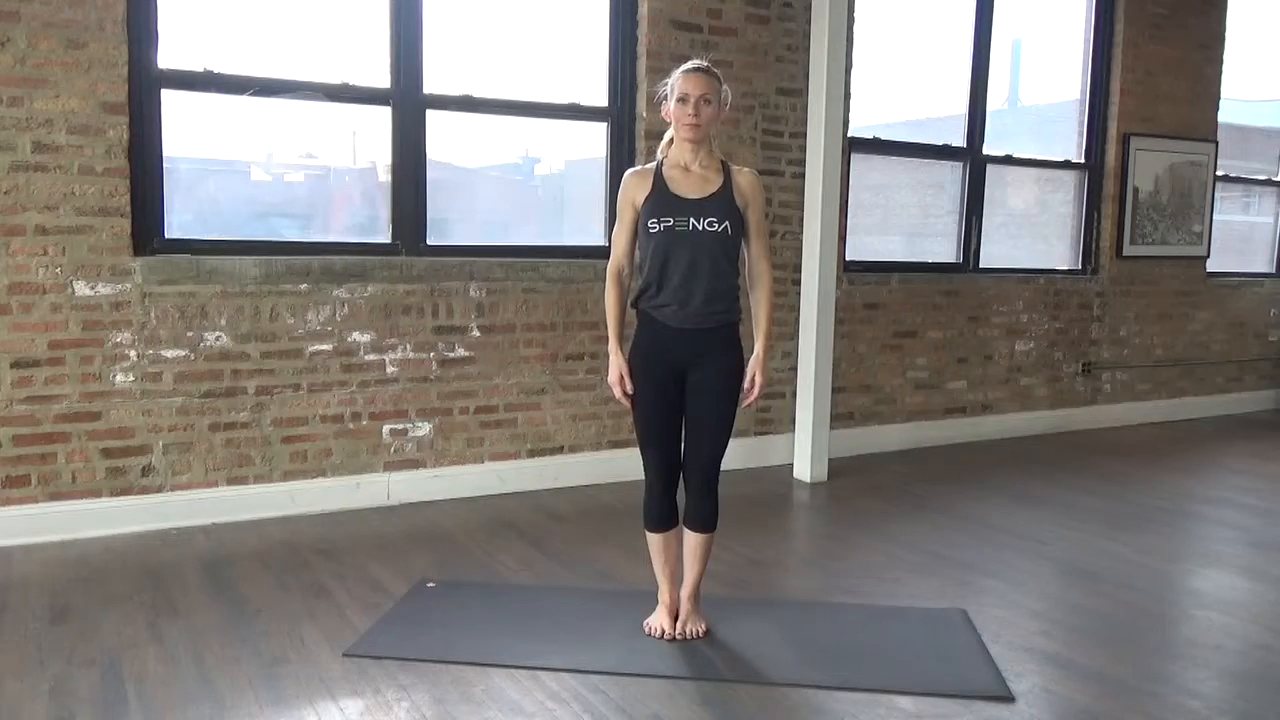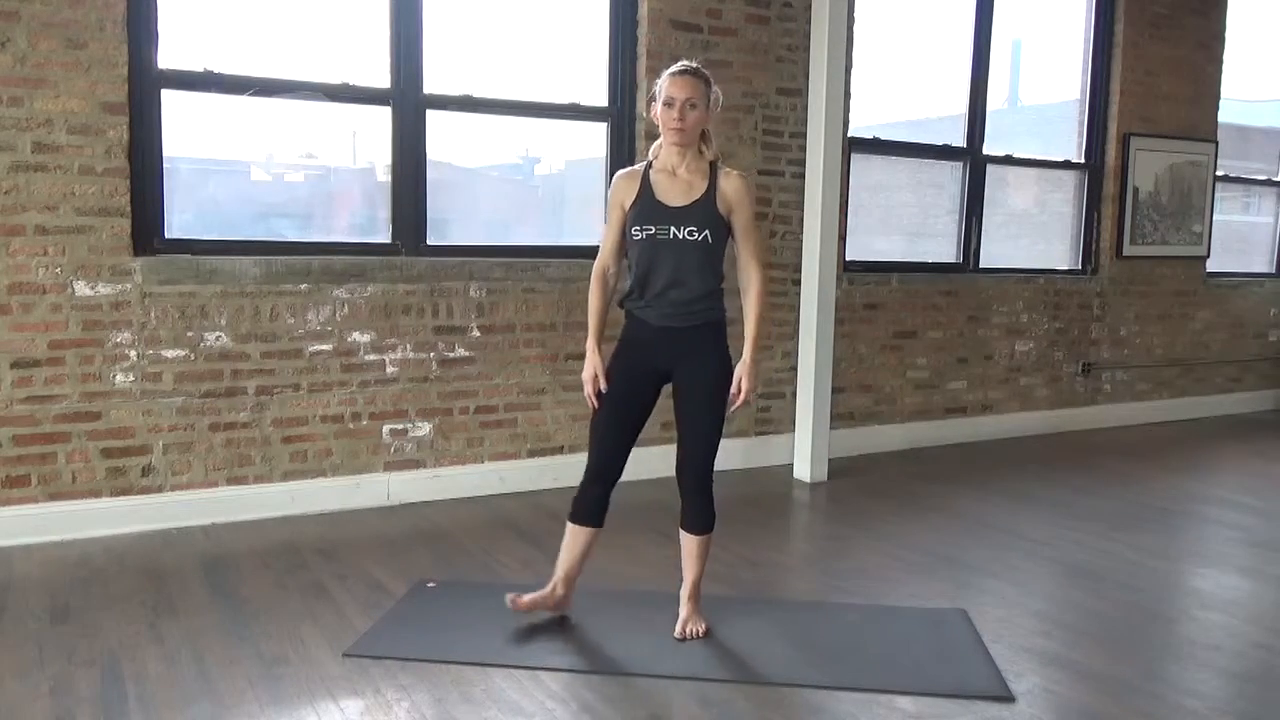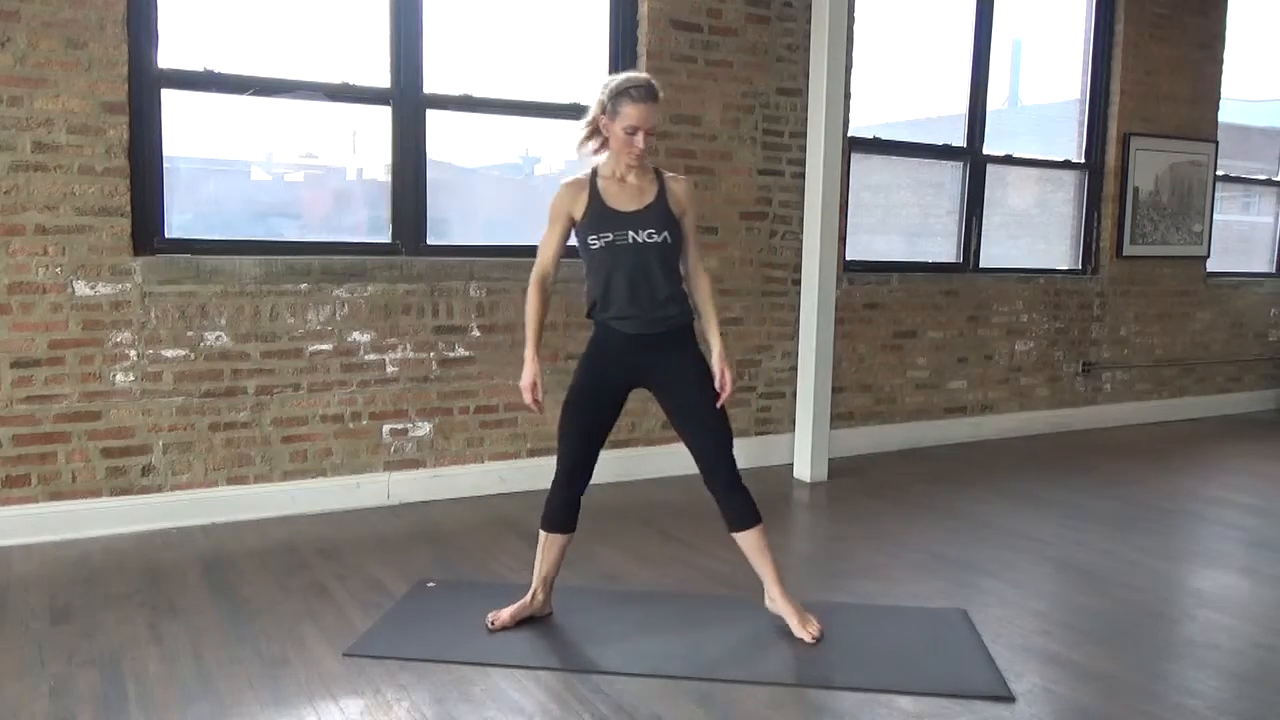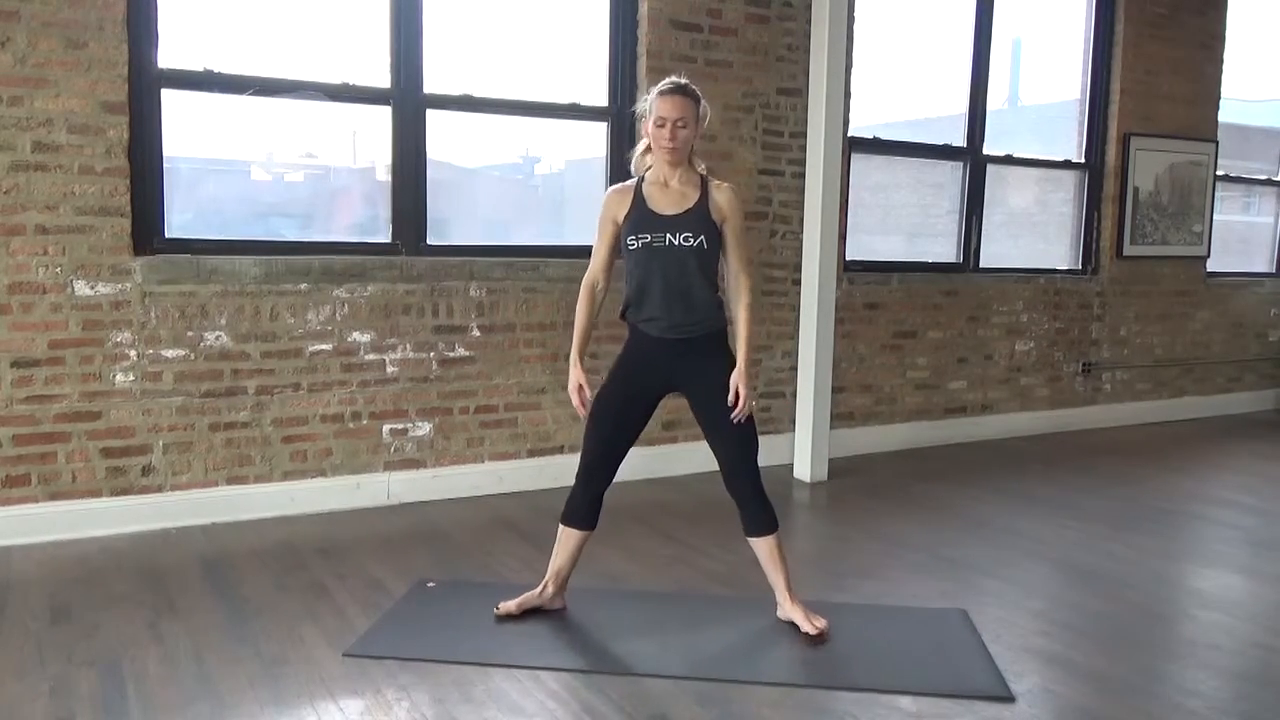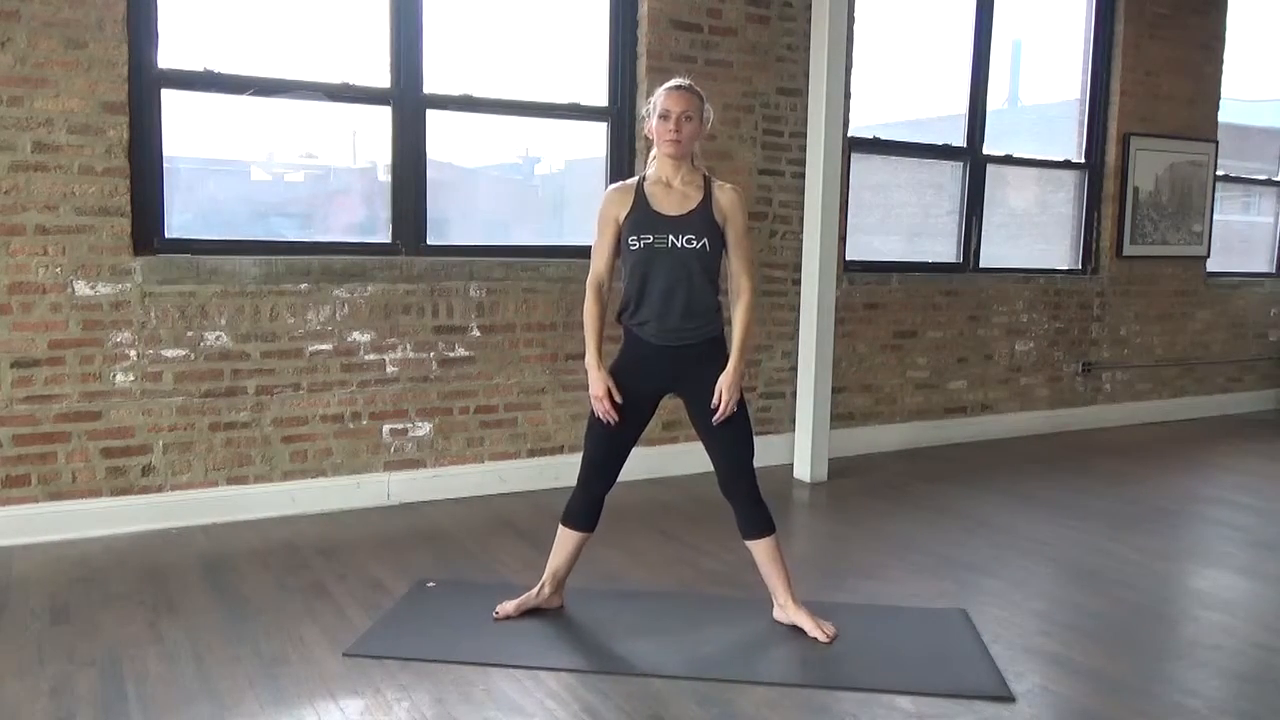
dt=1s
person 1, frame 1
left shoulder: (743, 184)
right shoulder: (639, 182)
left elbow: (760, 269)
right elbow: (618, 269)
left wrist: (761, 347)
right wrist: (614, 348)
left hip: (716, 346)
right hip: (655, 343)
left knee: (702, 476)
right knee: (660, 475)
left ankle: (690, 598)
right ankle: (665, 598)
person 1, frame 2
left shoulder: (729, 186)
right shoulder: (627, 184)
left elbow: (751, 273)
right elbow: (604, 269)
left wrist: (748, 355)
right wrist: (591, 348)
left hip: (702, 346)
right hip: (640, 340)
left knee: (695, 477)
right knee: (600, 468)
left ankle: (689, 599)
right ankle: (560, 587)
person 1, frame 3
left shoulder: (675, 190)
right shoulder: (575, 194)
left elbow: (695, 271)
right elbow: (541, 276)
left wrist: (717, 349)
right wrist: (531, 356)
left hip: (673, 347)
right hip: (609, 349)
left knee: (722, 472)
right knee: (570, 474)
left ankle: (776, 595)
right ankle: (538, 595)
person 1, frame 4
left shoulder: (721, 198)
right shoulder: (620, 199)
left elbow: (739, 284)
right elbow: (595, 281)
left wrist: (742, 364)
right wrist: (575, 360)
left hip: (706, 353)
right hip: (643, 352)
left knee: (744, 477)
right knee: (592, 471)
left ankle: (787, 600)
right ankle: (551, 588)
person 1, frame 5
left shoulder: (725, 199)
right shoulder: (620, 198)
left elbow: (742, 287)
right elbow: (596, 284)
left wrist: (734, 365)
right wrist: (593, 364)
left hip: (704, 358)
right hip: (639, 356)
left knee: (740, 482)
right knee: (594, 476)
left ankle: (786, 603)
right ankle: (548, 589)
